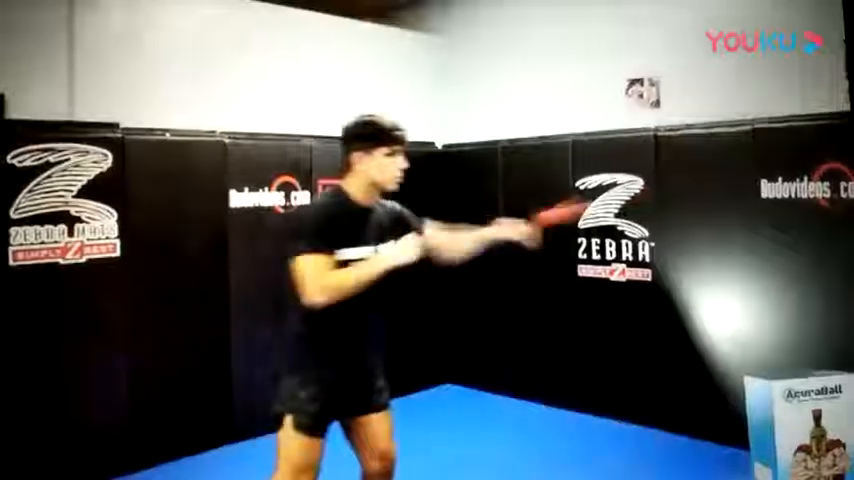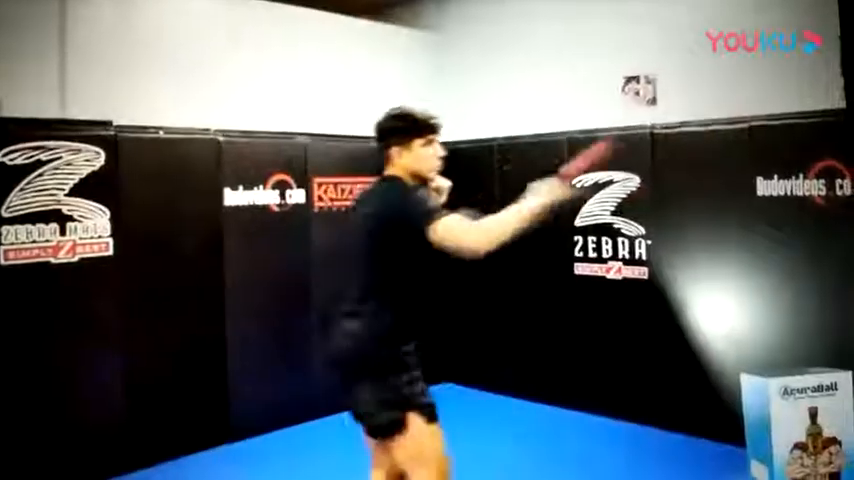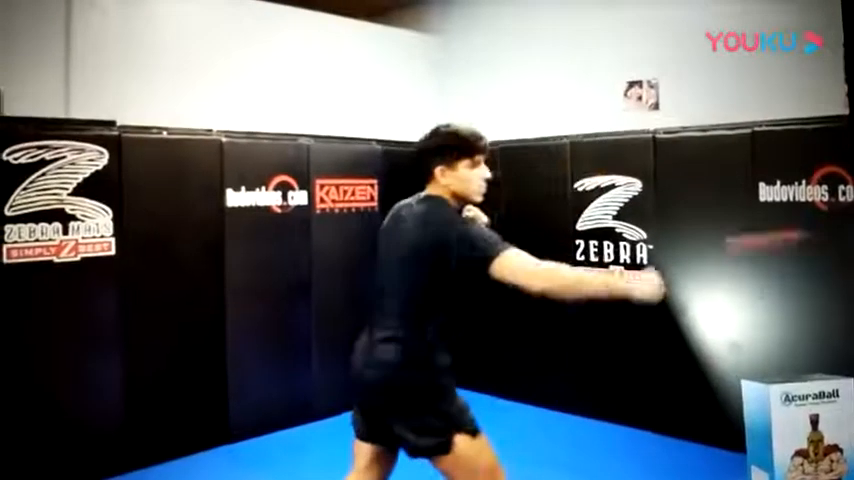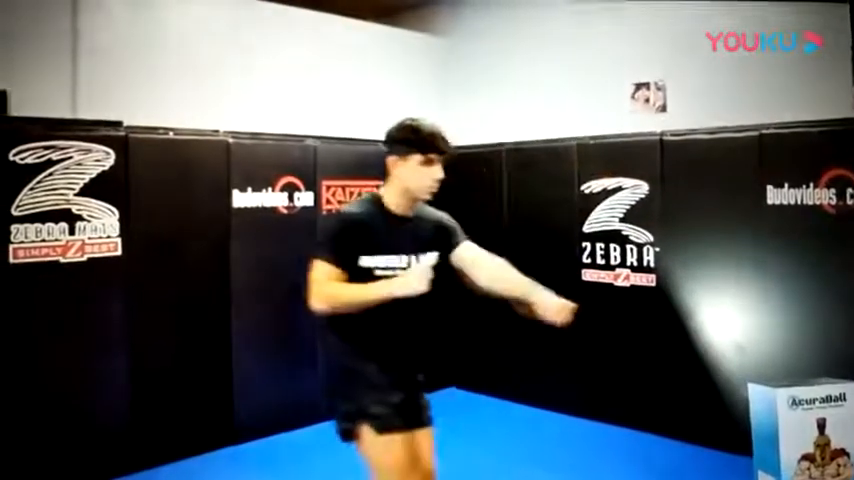
dt=1s
person 1, frame 1
left shoulder: (390, 216)
right shoulder: (320, 215)
left elbow: (448, 246)
right elbow: (316, 291)
left wrist: (499, 231)
right wrist: (387, 259)
left hip: (363, 364)
right hip: (313, 367)
person 1, frame 2
left shoulder: (373, 197)
right shoulder: (405, 200)
right elbow: (475, 240)
left wrist: (430, 207)
right wrist: (536, 200)
left hip: (362, 344)
right hip: (382, 353)
person 1, frame 3
left shoulder: (399, 214)
right shoulder: (452, 230)
right elbow: (537, 276)
right wrist: (629, 286)
left hip: (371, 367)
right hip: (414, 378)
person 1, frame 4
left shoulder: (437, 225)
right shoulder: (351, 222)
left elbow: (486, 267)
right elbow: (320, 298)
left wrist: (539, 295)
right wrist: (396, 285)
left hip: (405, 370)
right hip: (357, 370)
